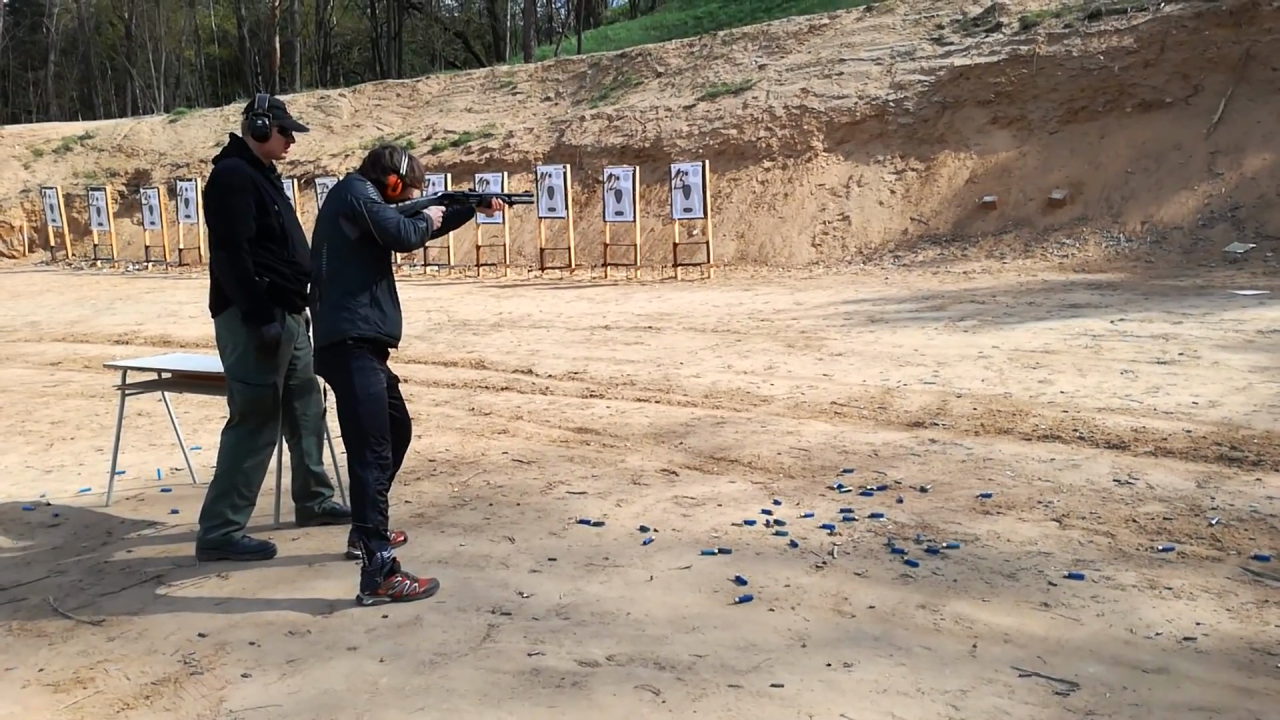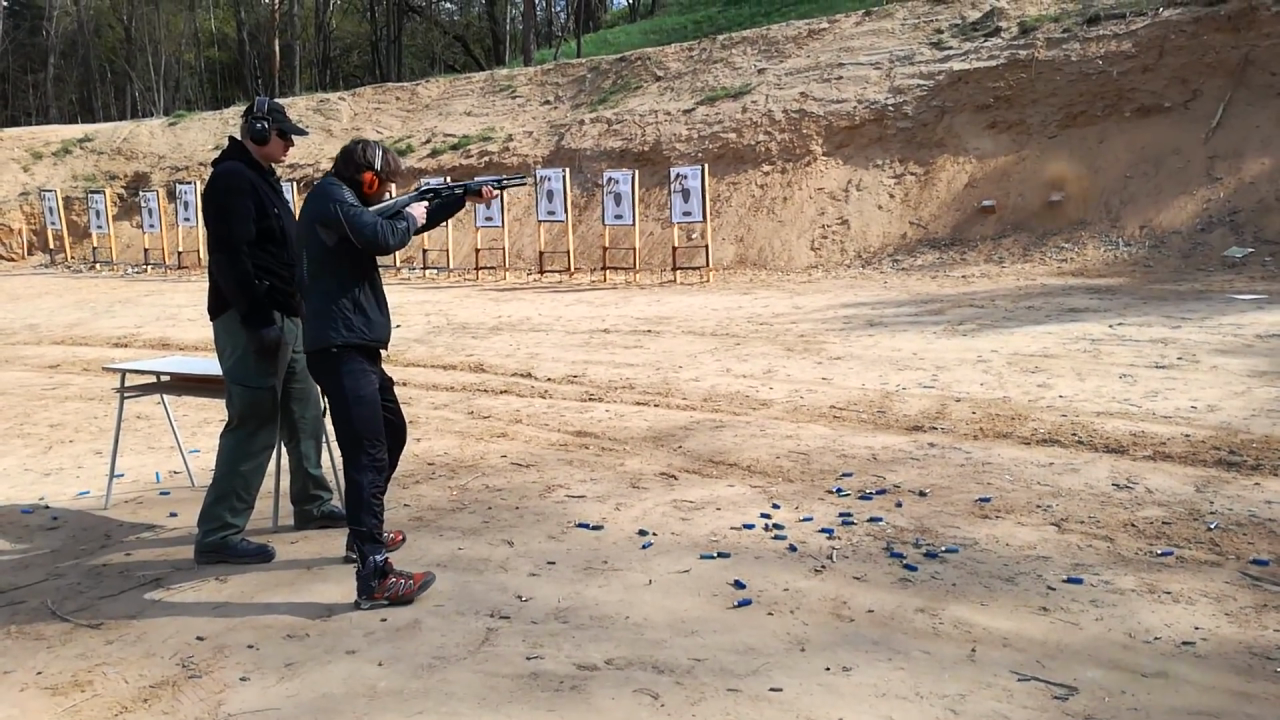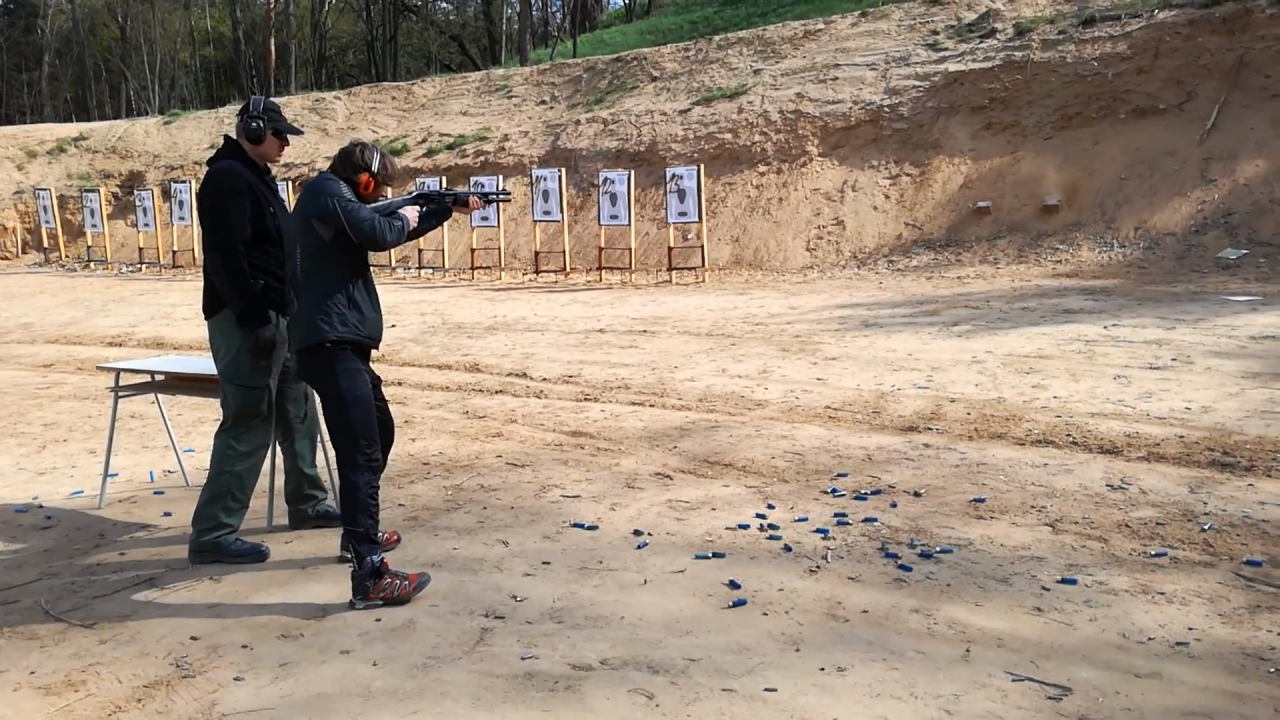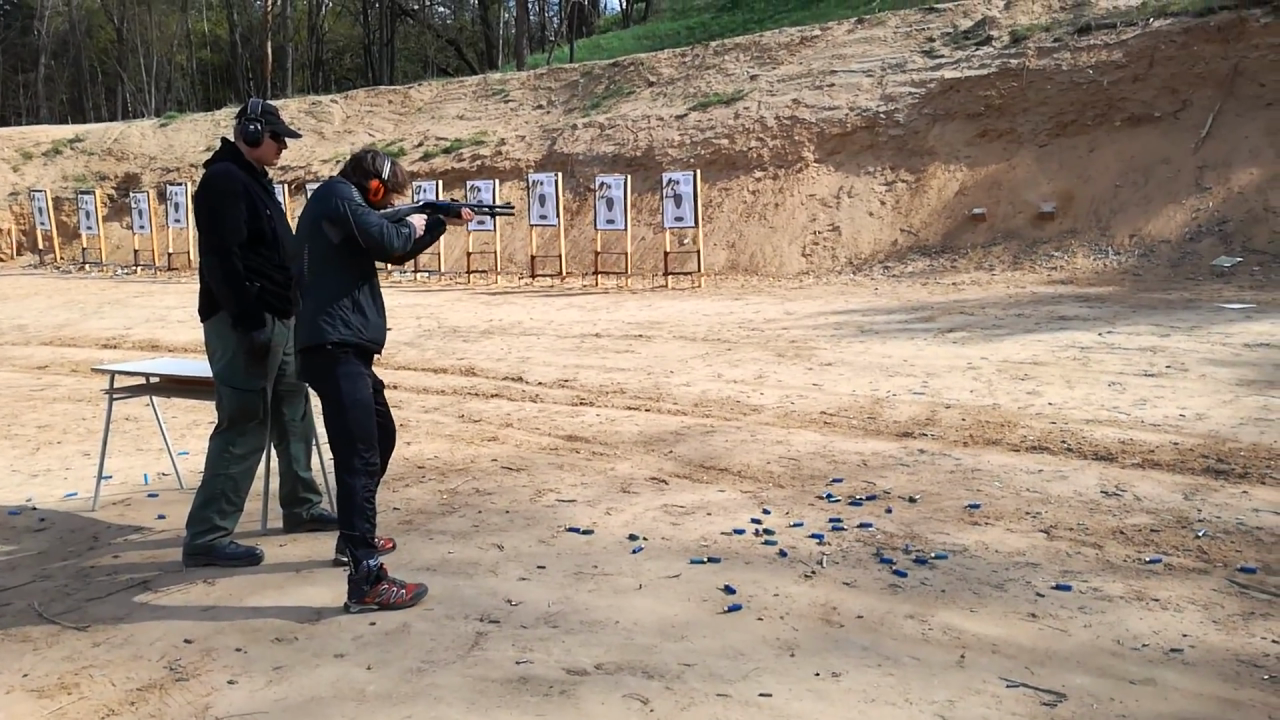
dt=0.4s
person 1, frame 1
left shoulder: (262, 174)
right shoulder: (232, 176)
right elbow: (231, 255)
left wrist: (296, 306)
right wrist: (259, 318)
left hip: (286, 314)
right hip: (255, 318)
left knee: (305, 411)
right knee: (255, 421)
left ankle: (314, 501)
right ankle: (219, 531)
person 1, frame 2
left shoulder: (262, 177)
right shoulder: (232, 179)
right elbow: (231, 258)
left wrist: (288, 312)
right wrist: (259, 320)
left hip: (285, 317)
right hip: (253, 321)
left knee: (303, 414)
right knee: (254, 425)
left ankle: (313, 504)
right ankle: (219, 534)
person 1, frame 3
left shoulder: (256, 176)
right shoulder: (227, 178)
right elbow: (226, 258)
left wrist: (285, 313)
right wrist: (254, 319)
left hip: (279, 316)
right hip: (248, 321)
left knee: (298, 414)
right knee: (249, 424)
left ankle: (307, 504)
right ankle: (212, 534)
person 1, frame 4
left shoulder: (254, 180)
right shoulder: (224, 181)
right elbow: (222, 260)
left wrist: (283, 314)
right wrist: (250, 322)
left hip: (277, 319)
right hip: (244, 323)
left knee: (293, 417)
right knee: (243, 427)
left ankle: (301, 507)
right ankle: (207, 537)
person 2, frame 1
left shoulder: (367, 201)
right shoulder: (355, 191)
left elbow: (411, 225)
right elbow: (402, 234)
left wrist: (474, 208)
right wrist: (427, 219)
left hip: (363, 341)
right hip: (351, 344)
left knee: (396, 432)
right knee: (372, 452)
left ankle: (368, 529)
right ankle: (379, 573)
person 2, frame 2
left shoulder: (346, 201)
right shoulder: (331, 196)
left elbow: (406, 223)
right elbow: (381, 238)
left wrist: (462, 199)
right wrist: (408, 218)
left hip: (357, 345)
right hip: (341, 349)
left knee: (391, 435)
right knee: (368, 456)
left ankle: (365, 534)
right ankle: (375, 577)
person 2, frame 3
left shoulder: (337, 199)
right shoulder: (327, 190)
left elbow: (392, 229)
right elbow: (378, 234)
left wrist: (449, 210)
right wrist: (402, 219)
left hip: (344, 342)
right hip: (331, 345)
left knee: (379, 436)
right knee: (362, 454)
left ankle: (360, 534)
right ankle: (370, 576)
person 2, frame 4
left shoulder: (346, 204)
right shoulder: (338, 194)
left elbow: (395, 254)
right elbow: (385, 240)
left wrist: (442, 222)
right wrist: (409, 226)
left hip: (348, 346)
right hip: (335, 348)
left knee: (380, 440)
right knee: (359, 457)
left ankle: (355, 537)
right ankle: (366, 580)
